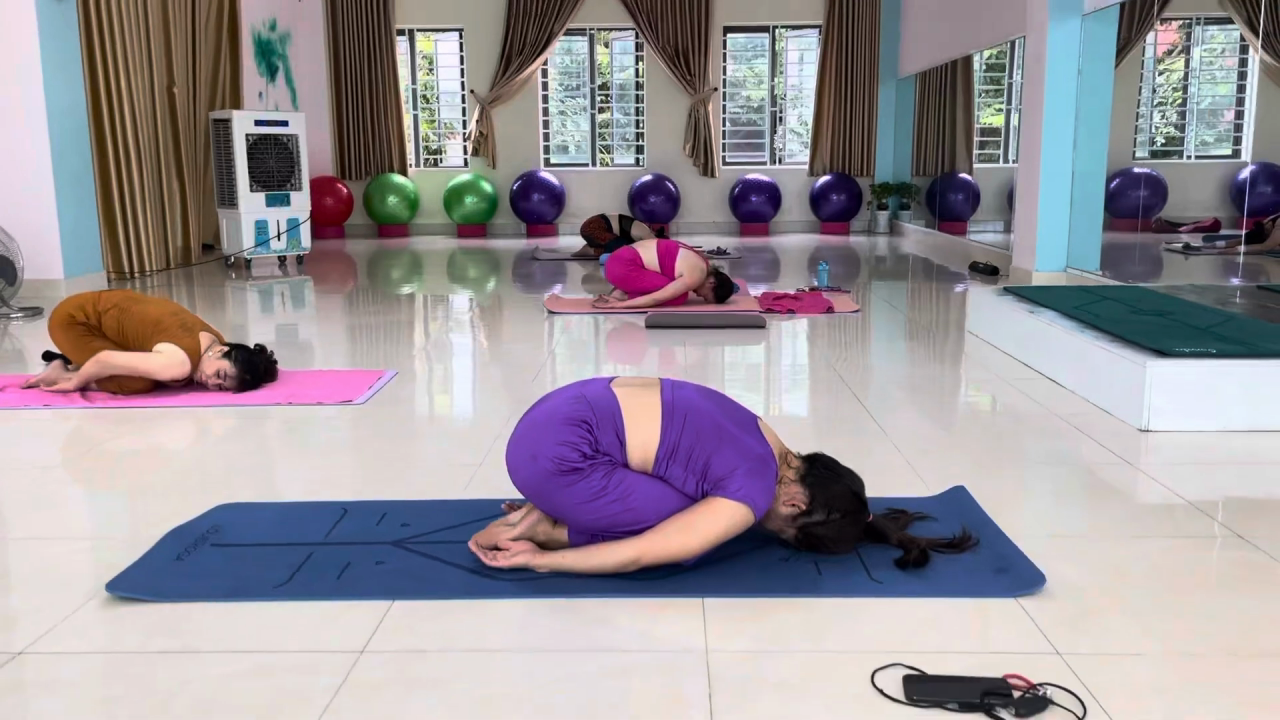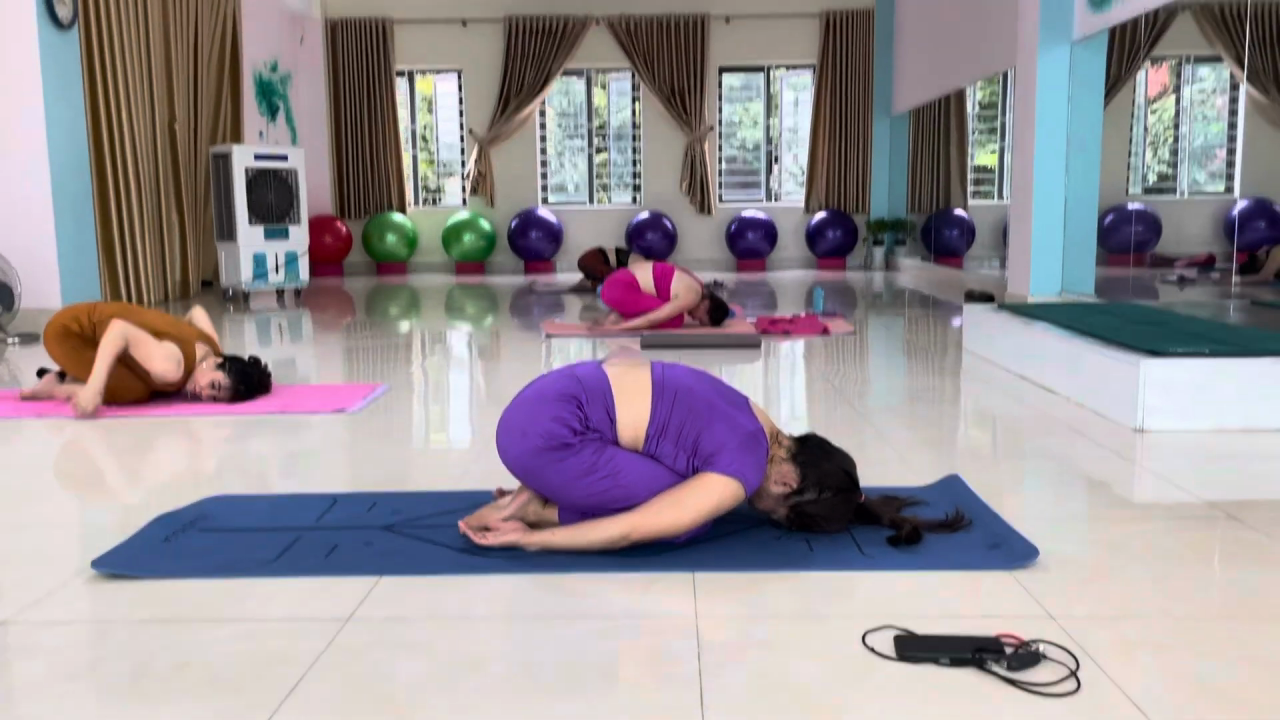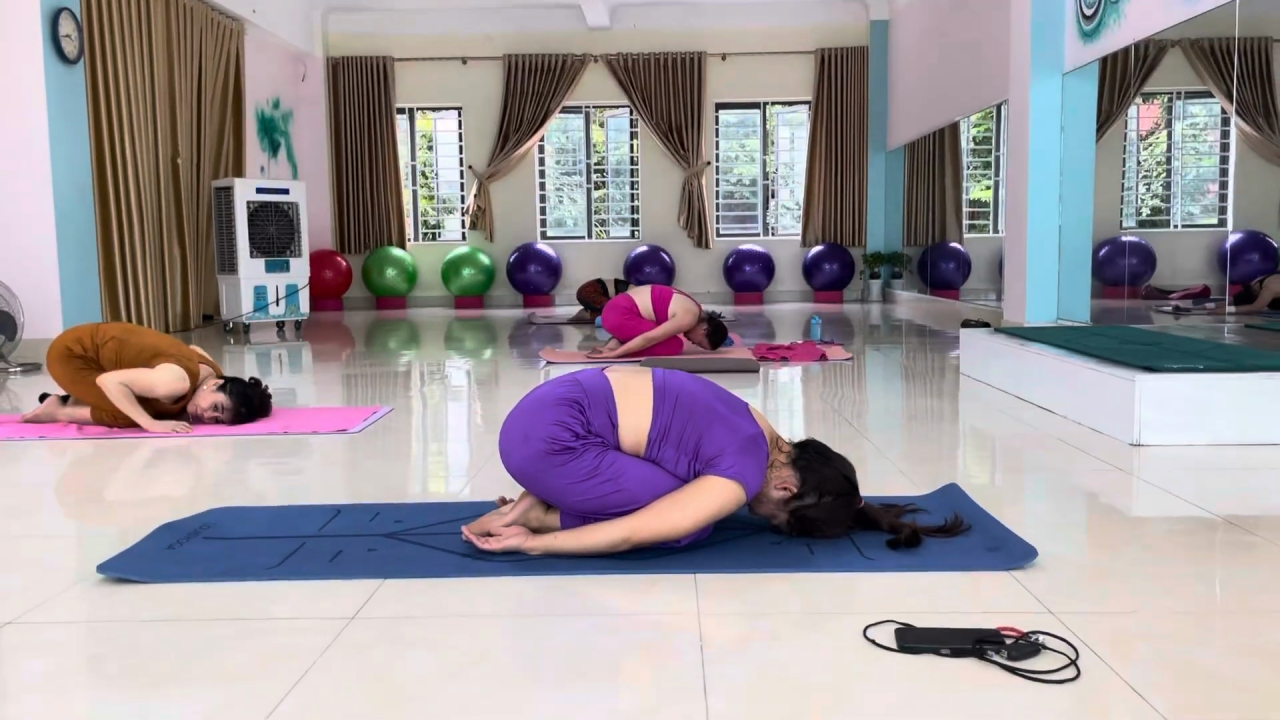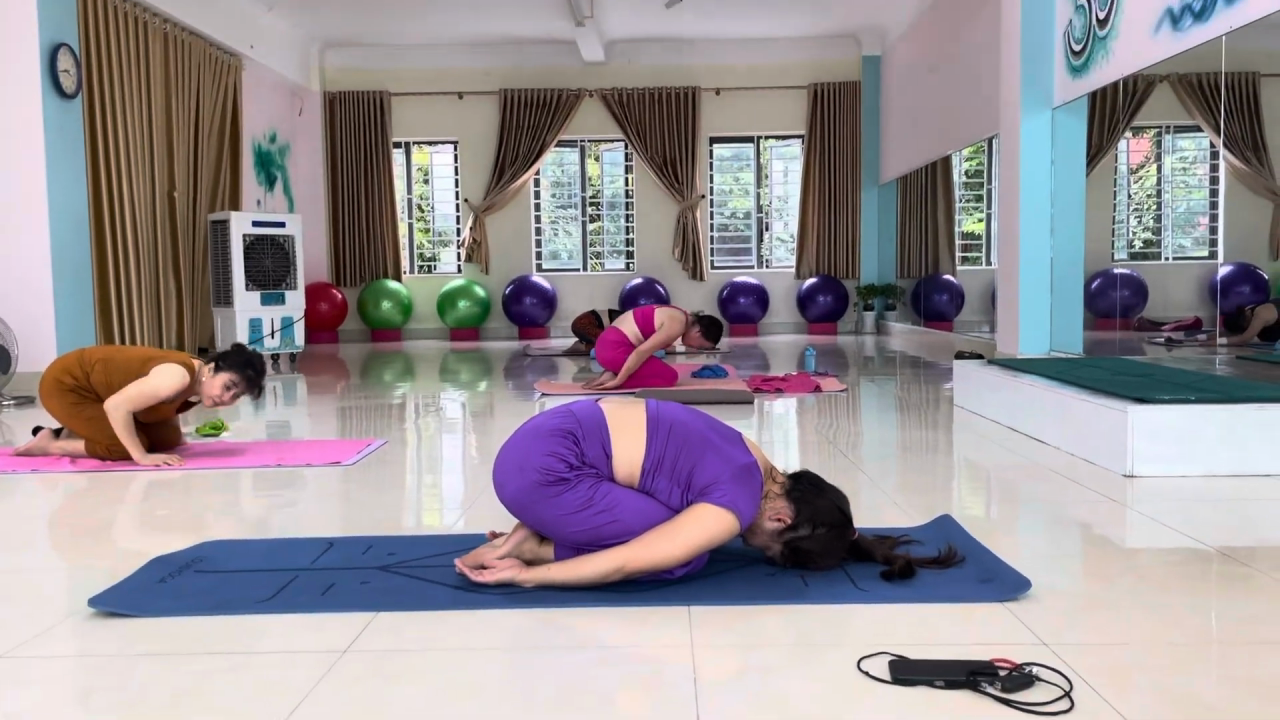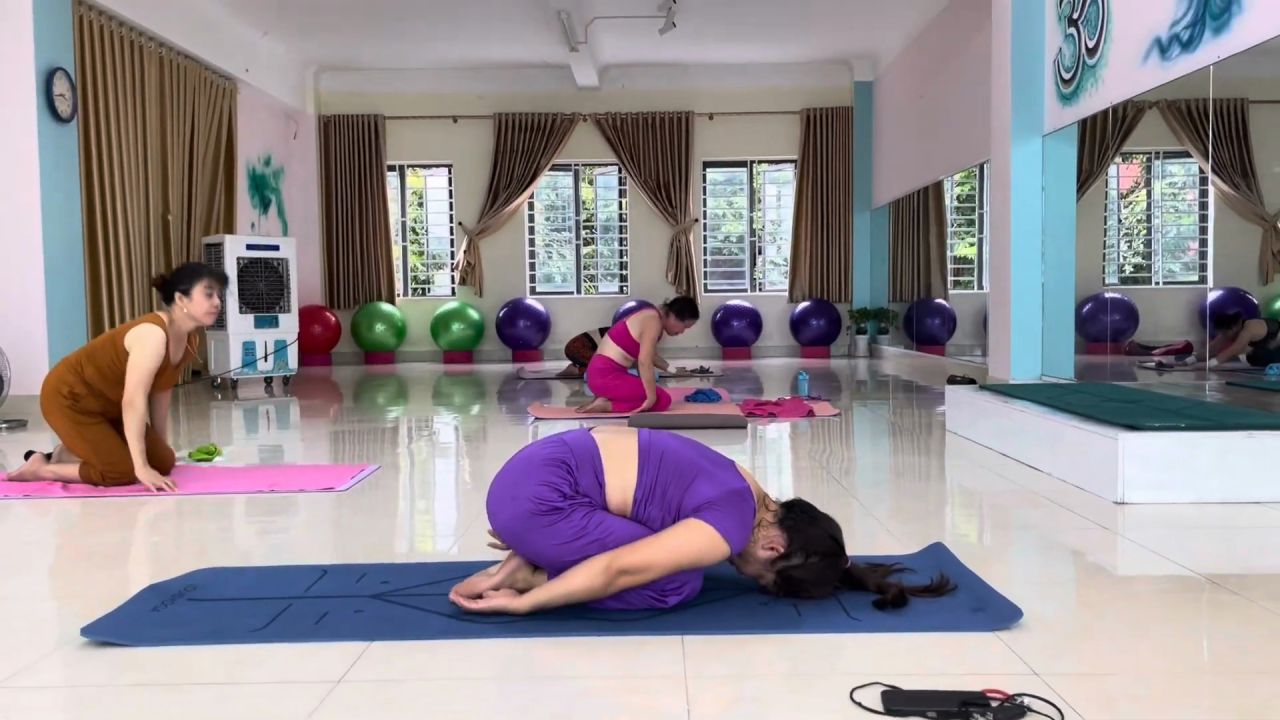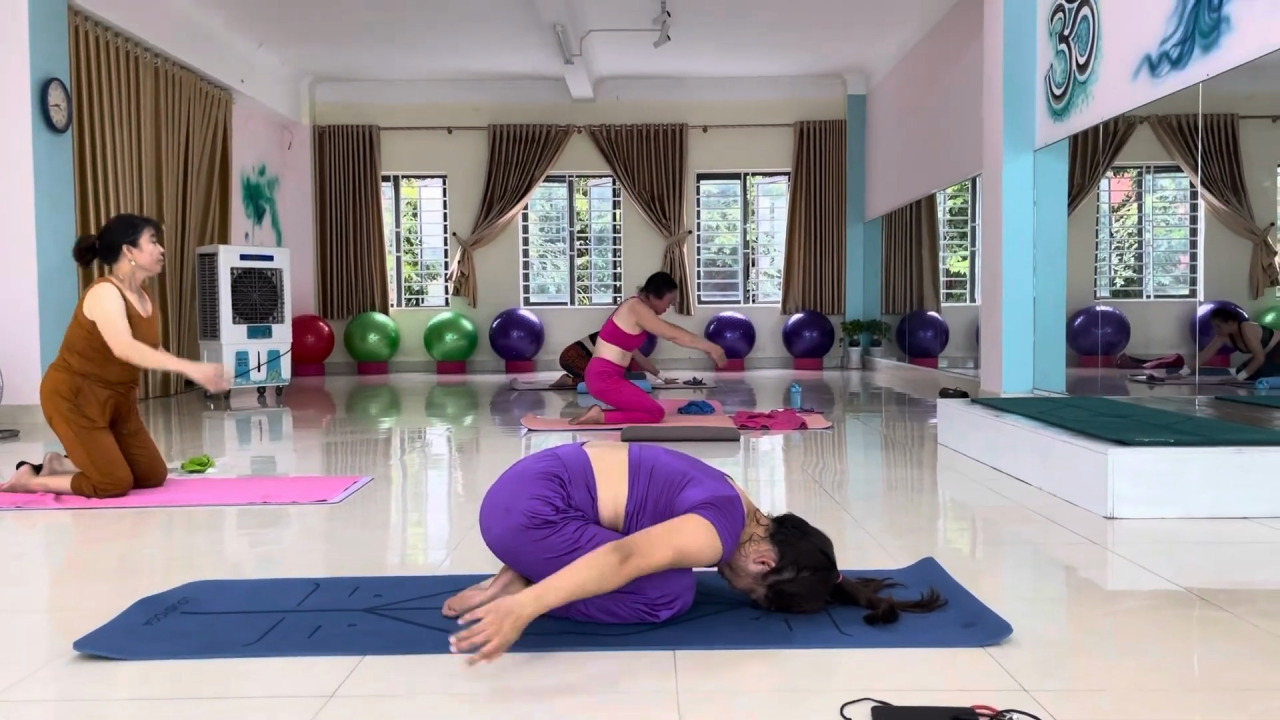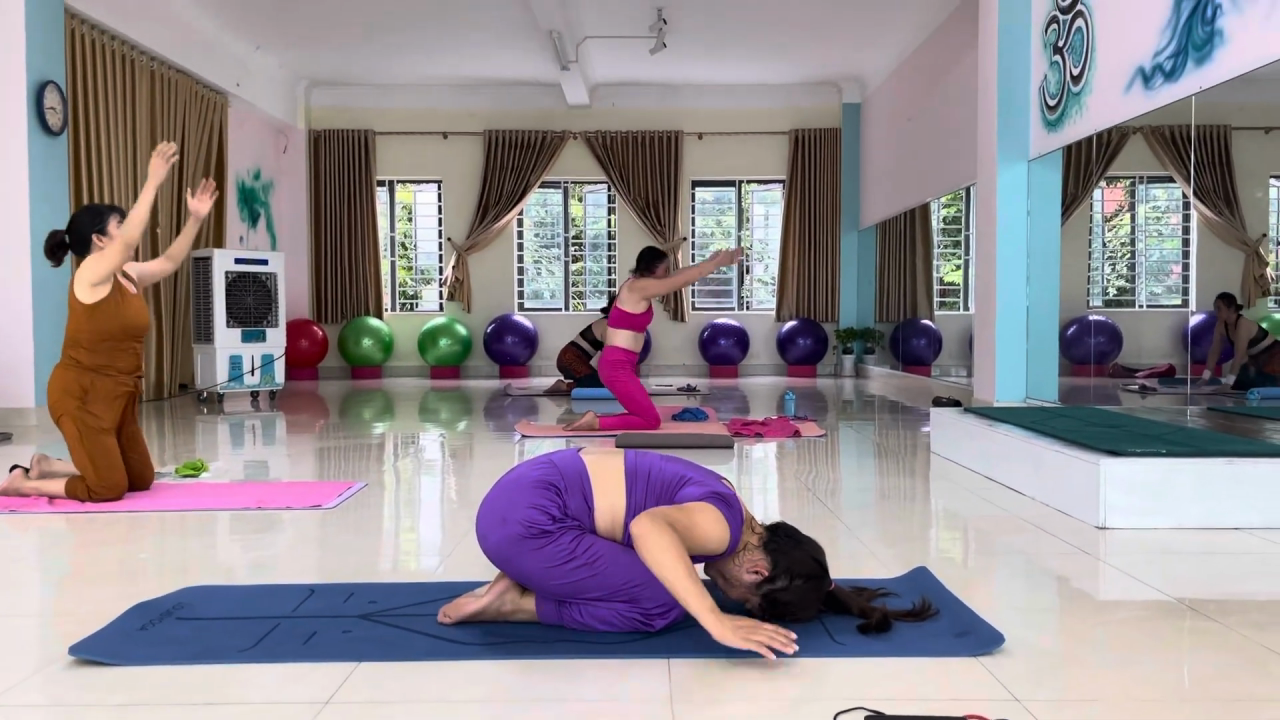
dt=0.4s
person 1, frame 1
left shoulder: (761, 440)
right shoulder: (749, 494)
right elbow: (641, 554)
right wrist: (539, 559)
left hip: (560, 412)
right hip: (553, 454)
left knee: (683, 506)
right knee: (692, 531)
left ankle: (548, 512)
right ankle: (547, 530)
person 1, frame 2
left shoulder: (751, 424)
right shoulder: (739, 473)
right elbow: (632, 530)
right wrist: (531, 538)
left hip: (548, 398)
right hip: (544, 433)
left knee: (671, 485)
right knee: (687, 520)
left ankle: (538, 497)
right ankle: (536, 511)
person 1, frame 3
left shoulder: (752, 430)
right shoulder: (741, 475)
right elbow: (634, 533)
right wrist: (534, 543)
left hip: (553, 406)
right hip: (548, 438)
left knee: (674, 490)
right knee: (689, 525)
left ankle: (542, 502)
right ankle: (539, 518)
person 1, frame 4
left shoulder: (747, 461)
right shoulder: (735, 504)
right elbow: (627, 563)
right wrist: (526, 576)
left hip: (546, 439)
right hip: (541, 468)
left knee: (668, 520)
right knee: (685, 557)
left ankle: (533, 535)
right ankle: (533, 550)
person 1, frame 5
left shoulder: (737, 488)
right shoulder: (728, 527)
right elbow: (619, 571)
left wrist: (539, 542)
right wrist: (522, 604)
left hip: (540, 469)
right hip: (535, 497)
left knee: (662, 555)
right knee: (676, 584)
left ankle: (533, 559)
right ankle: (526, 580)
person 1, frame 6
left shoulder: (728, 504)
right shoulder: (719, 531)
right elbow: (625, 556)
right wrist: (524, 609)
left hip: (534, 485)
right hip: (528, 509)
left knee: (668, 571)
right knee: (669, 595)
left ankle: (527, 574)
right ankle: (518, 597)
person 1, frame 7
left shoulder: (722, 503)
right shoulder: (722, 527)
right elbow: (650, 526)
right wrist: (715, 622)
left hip: (527, 492)
right hip: (525, 519)
left knee: (667, 581)
right knee: (660, 603)
left ankle: (523, 581)
right ankle: (516, 604)
person 2, frame 1
left shoulder: (212, 340)
right shoulder: (180, 363)
right elbow: (105, 360)
right wrist: (75, 383)
left hip: (106, 310)
right hip: (73, 319)
right knee: (139, 384)
left ankle: (75, 360)
right ankle: (62, 374)
person 2, frame 2
left shoulder: (210, 347)
right shoulder: (173, 367)
left elbow: (197, 311)
right elbow: (118, 329)
right wrist: (94, 387)
left hip: (96, 324)
right hip: (68, 330)
left knee: (165, 389)
right knee: (133, 393)
left ankle: (72, 378)
right ankle: (54, 388)
person 2, frame 3
left shoulder: (210, 371)
right shoulder: (178, 382)
right elbow: (108, 380)
right wrist: (148, 422)
left hip: (101, 347)
right hip: (71, 353)
left knee: (164, 411)
right knee: (129, 416)
left ankle: (76, 400)
right ankle: (57, 411)
person 2, frame 4
left shoulder: (201, 382)
right shoulder: (179, 377)
right elbow: (115, 406)
right wrist: (141, 456)
left hip: (94, 383)
right hip: (65, 384)
left knee: (169, 439)
right knee: (124, 447)
left ankle: (74, 433)
right ankle: (51, 444)
person 2, frame 5
left shoulder: (189, 341)
right shoulder: (153, 334)
left elbow: (161, 393)
right elbow: (133, 401)
left wrist: (161, 444)
right wrist: (141, 468)
left hip: (105, 404)
right hip: (69, 399)
left knee: (164, 463)
right knee: (121, 474)
left ankle: (69, 454)
right ankle: (41, 467)
person 2, frame 6
left shoulder: (141, 296)
right shoulder: (104, 293)
left elbow: (152, 350)
right elbow: (125, 348)
left wrist: (193, 372)
right wrist: (189, 366)
left hip: (117, 398)
right hip: (74, 398)
left knee: (154, 476)
right knee: (115, 484)
left ankle: (61, 465)
right ankle: (31, 479)
person 2, frame 7
left shoulder: (126, 276)
right shoulder: (91, 274)
left elbow: (168, 262)
right elbow: (128, 241)
left wrist: (195, 219)
right wrist: (153, 182)
left hip: (119, 395)
right hip: (81, 395)
left knee: (141, 480)
right knee: (108, 488)
left ankle: (46, 467)
